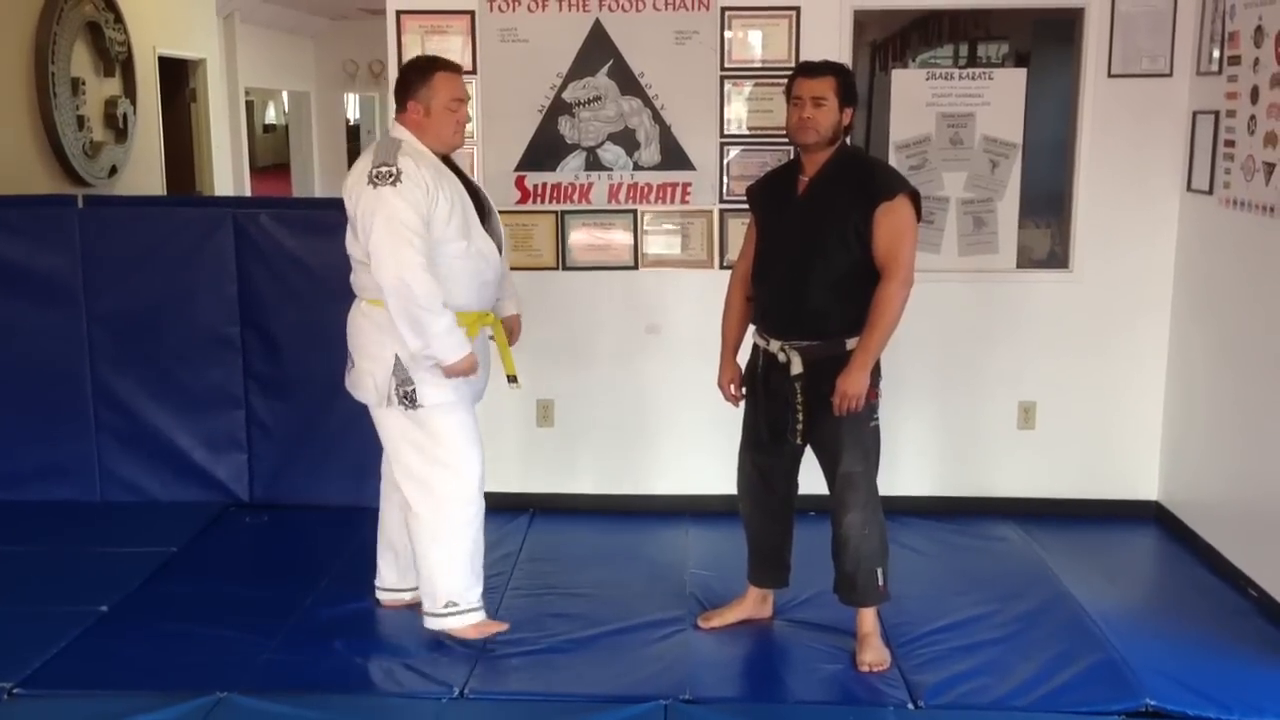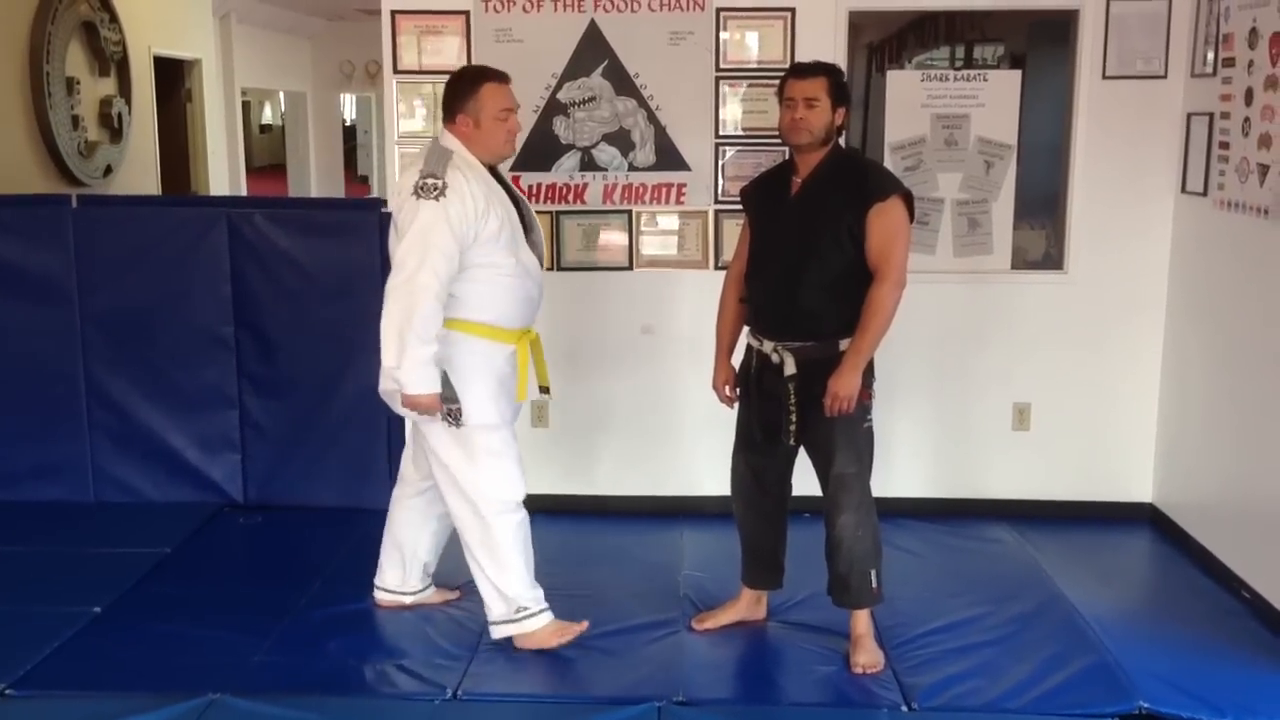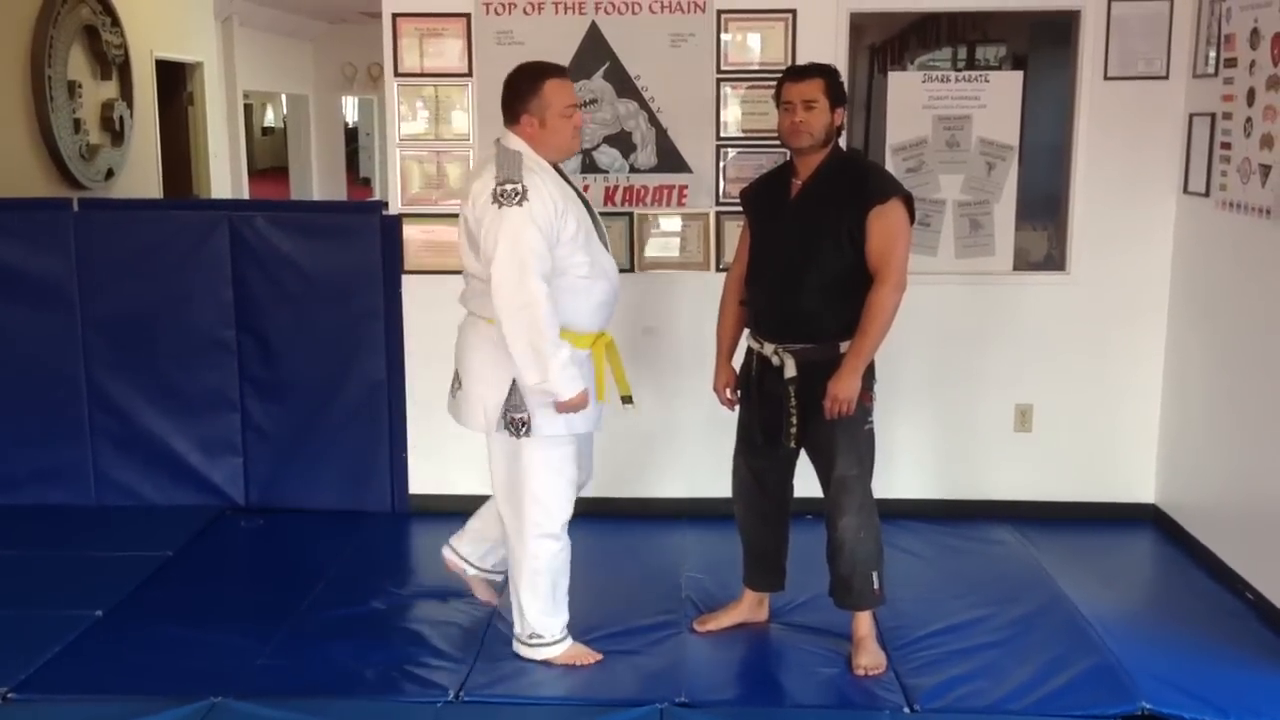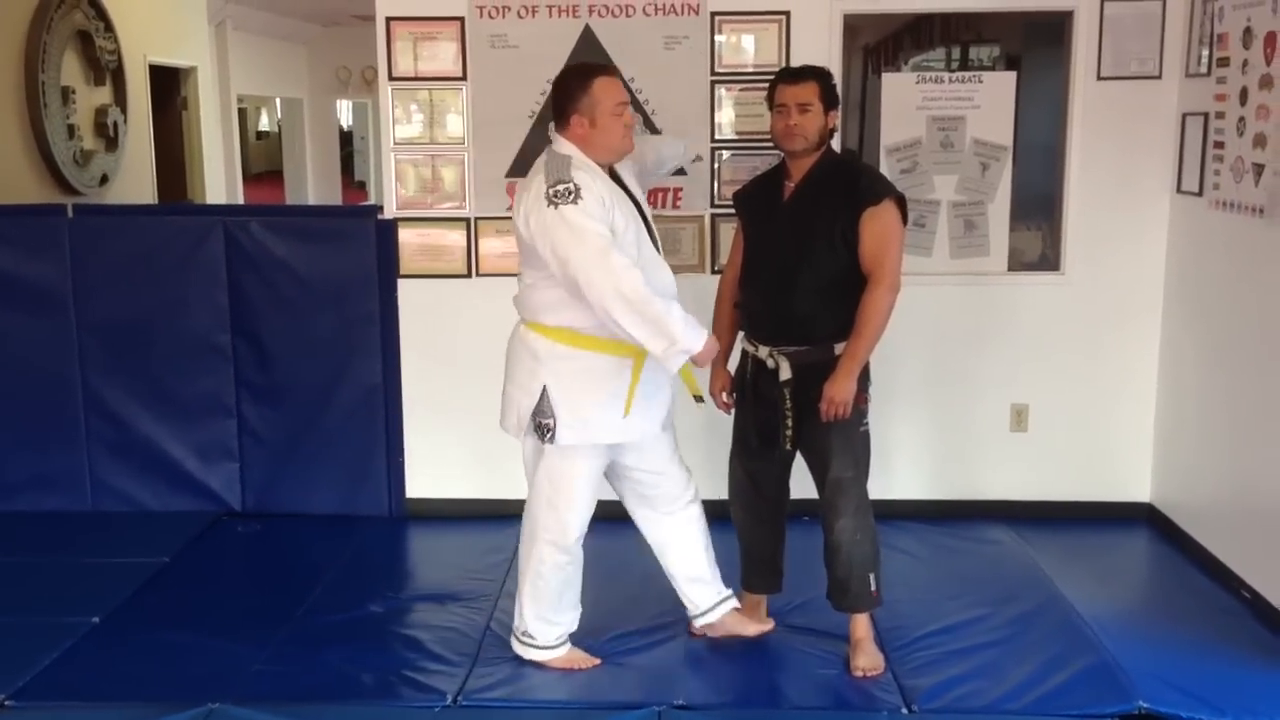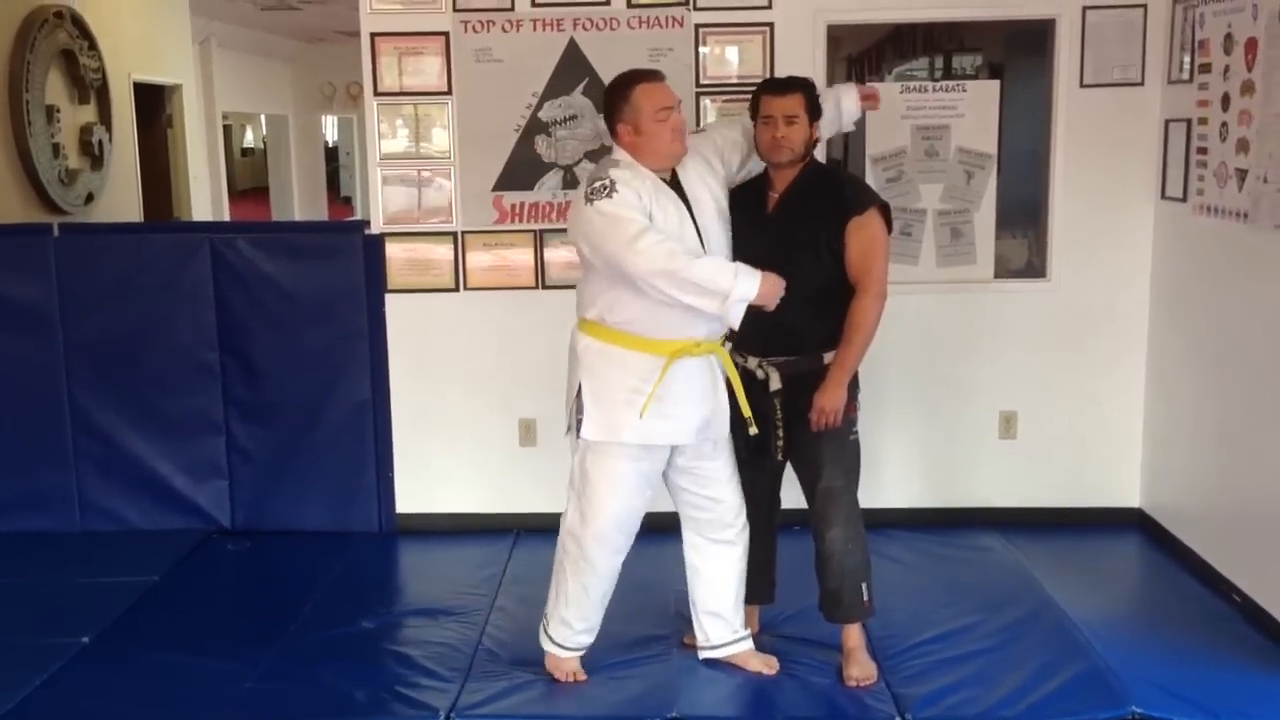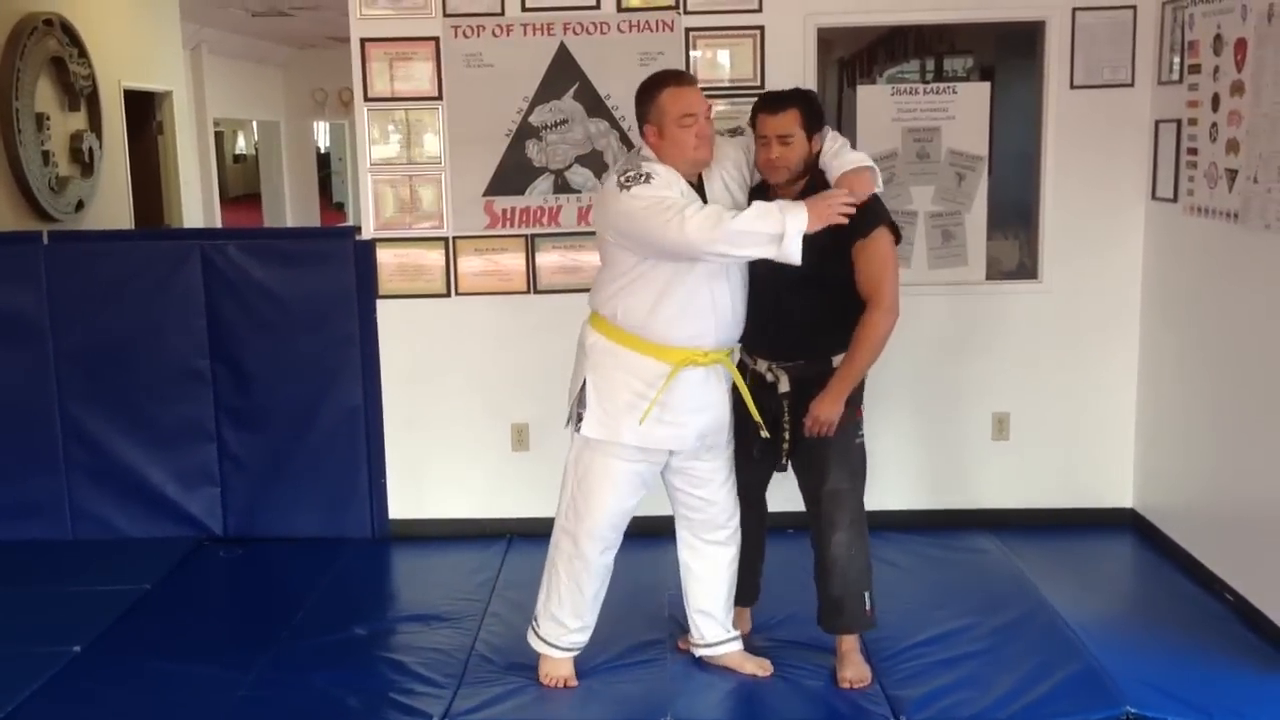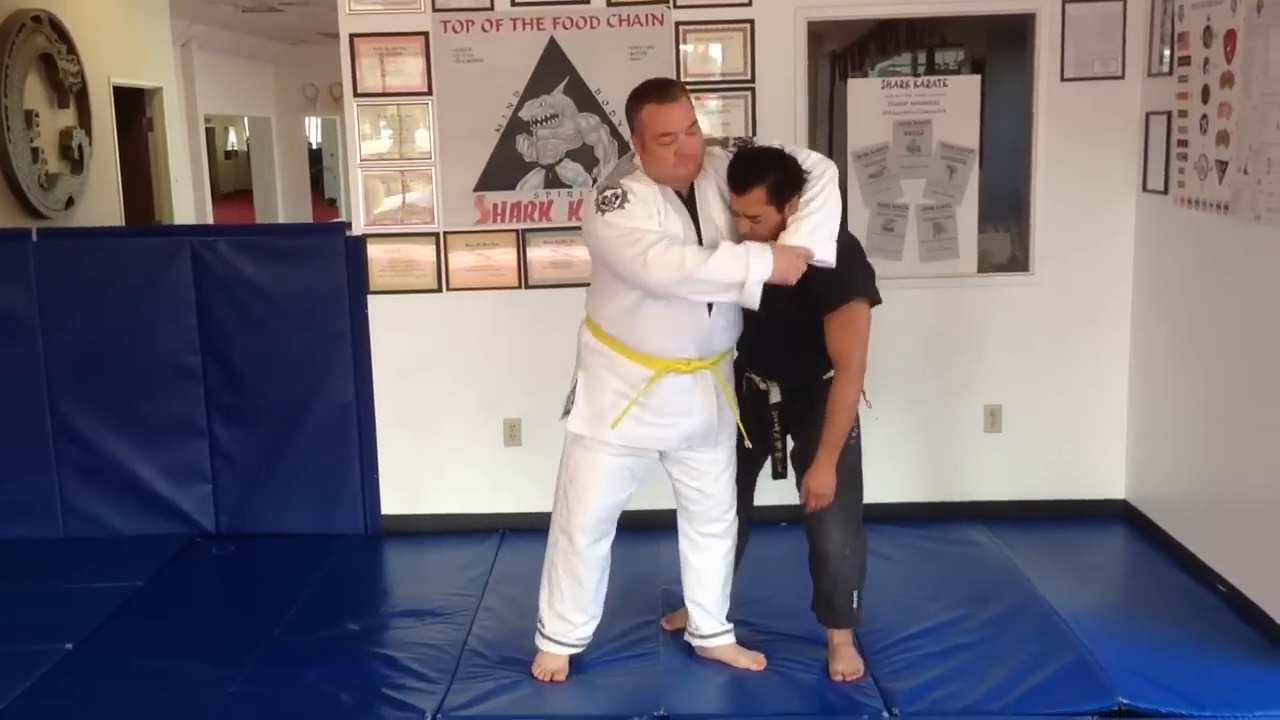
dt=0.3s
person 1, frame 1
left shoulder: (439, 165)
right shoulder: (389, 172)
left elbow: (479, 242)
right elbow: (403, 273)
left wrist: (505, 306)
right wrist: (448, 348)
left hip: (441, 345)
right hip: (411, 349)
left knee: (413, 470)
right knee: (452, 472)
left ankle: (400, 580)
right ankle: (454, 604)
person 1, frame 2
left shoulder: (479, 174)
right shoulder: (440, 184)
right elbow: (416, 285)
right wrist: (416, 376)
left hip: (478, 358)
right hip: (453, 364)
left knee: (429, 476)
right knee: (491, 490)
left ankle: (399, 582)
right ankle: (522, 613)
person 1, frame 3
left shoulder: (537, 171)
right shoulder: (513, 186)
right elbow: (520, 295)
right wrist: (559, 379)
left hip: (554, 358)
right hip: (525, 369)
left knee: (561, 480)
right knee: (541, 507)
left ankle: (474, 553)
right ankle: (541, 634)
person 1, frame 4
left shoulder: (610, 165)
right shoulder: (557, 190)
left elbow: (652, 156)
right elbow: (611, 284)
left wrist: (688, 145)
right wrist: (687, 338)
left hip: (628, 373)
right hip: (568, 377)
left knee: (669, 496)
right knee: (560, 518)
left ankle: (712, 607)
right ankle: (540, 639)
person 1, frame 5
left shoulder: (700, 159)
right shoulder: (607, 192)
left elbow: (759, 132)
right elbow: (655, 263)
left wrist: (843, 102)
right wrist: (748, 283)
left hip: (698, 376)
right hip: (629, 384)
left knee: (717, 516)
right knee: (601, 520)
left ankle: (723, 637)
right ankle: (563, 640)
person 1, frame 6
left shoulder: (729, 159)
right shoulder: (631, 188)
right elbow: (698, 231)
left wrist: (850, 174)
right wrist: (800, 218)
left hip: (704, 384)
right hip: (629, 379)
left knee: (714, 520)
right knee: (592, 522)
left ankle: (715, 639)
right ankle: (556, 641)
person 1, frame 7
left shoulder: (726, 168)
right shoulder: (617, 200)
left elbow: (815, 170)
right elbow: (667, 267)
left wrist: (802, 243)
right wrist: (761, 264)
left hip: (703, 384)
right hip: (622, 383)
left knee: (712, 515)
right knee: (585, 517)
left ankle: (711, 632)
right ankle: (559, 637)
person 2, frame 1
left shoulder: (878, 186)
right shoulder: (770, 189)
left elbow: (896, 277)
right elbow: (745, 275)
left wrist: (861, 364)
right wrist: (729, 354)
left hip: (839, 365)
right hip: (772, 364)
left knee: (854, 498)
right knee: (761, 484)
left ankle: (868, 624)
right ankle: (759, 595)
person 2, frame 2
left shoulder: (871, 186)
right shoulder: (764, 189)
left elbow: (888, 279)
right elbow: (739, 276)
left wrist: (853, 366)
right wrist: (723, 356)
left hip: (832, 366)
right hip: (765, 364)
left knee: (847, 499)
right knee: (755, 485)
left ankle: (861, 626)
right ankle: (753, 597)
person 2, frame 3
left shoulder: (871, 188)
right shoulder: (764, 192)
left elbow: (889, 281)
right elbow: (740, 278)
left wrist: (853, 369)
right wrist: (724, 359)
left hip: (833, 368)
right hip: (766, 366)
left knee: (849, 500)
right knee: (757, 486)
left ankle: (864, 628)
right ankle: (755, 598)
person 2, frame 4
left shoulder: (864, 190)
right shoulder: (755, 195)
left elbow: (883, 283)
right elbow: (733, 281)
left wrist: (847, 370)
right wrist: (719, 361)
left hip: (827, 370)
right hip: (760, 368)
left knee: (844, 502)
right knee: (753, 491)
left ankle: (861, 629)
right ankle: (753, 601)
person 2, frame 5
left shoulder: (848, 199)
right shoulder: (740, 202)
left elbow: (870, 292)
left wrist: (838, 379)
left hip: (817, 379)
right hip: (749, 378)
left knee: (834, 512)
right knee: (746, 502)
left ankle: (853, 639)
right ankle: (746, 616)
person 2, frame 6
left shoulder: (856, 210)
right shoulder: (748, 206)
left elbow: (882, 306)
left wrist: (837, 393)
left hip: (822, 380)
right hip: (754, 378)
left knee: (836, 515)
right knee: (736, 500)
left ankle: (847, 643)
right ankle: (737, 615)
person 2, frame 7
left shoulder: (837, 262)
right shoulder: (736, 238)
left elbow: (851, 369)
left wrist: (825, 463)
left hip: (818, 391)
right hip: (752, 380)
left knee: (831, 513)
left ankle: (840, 635)
